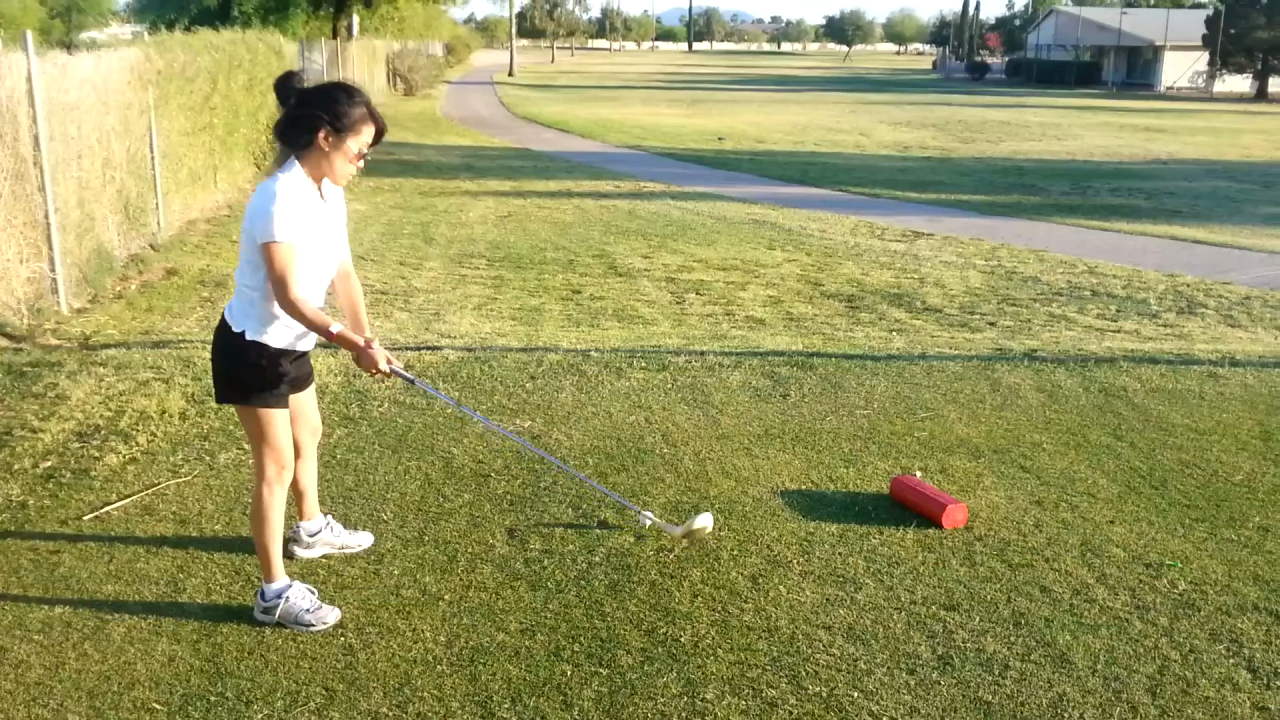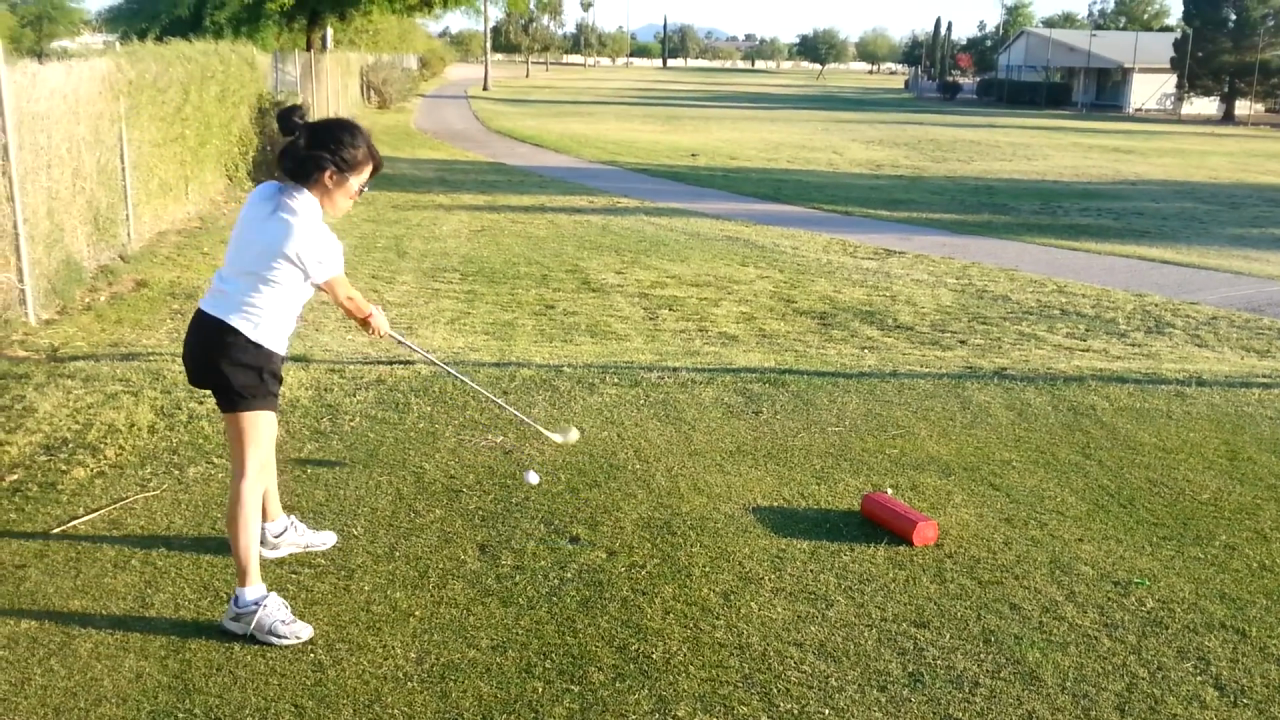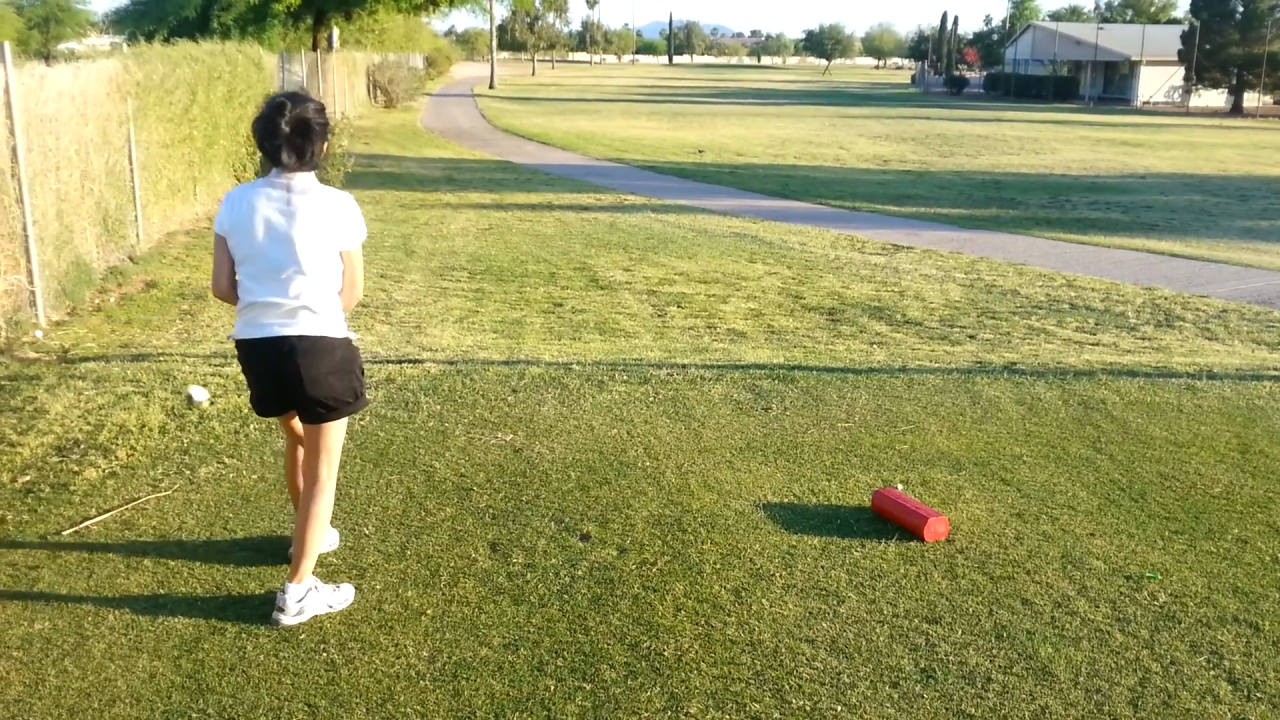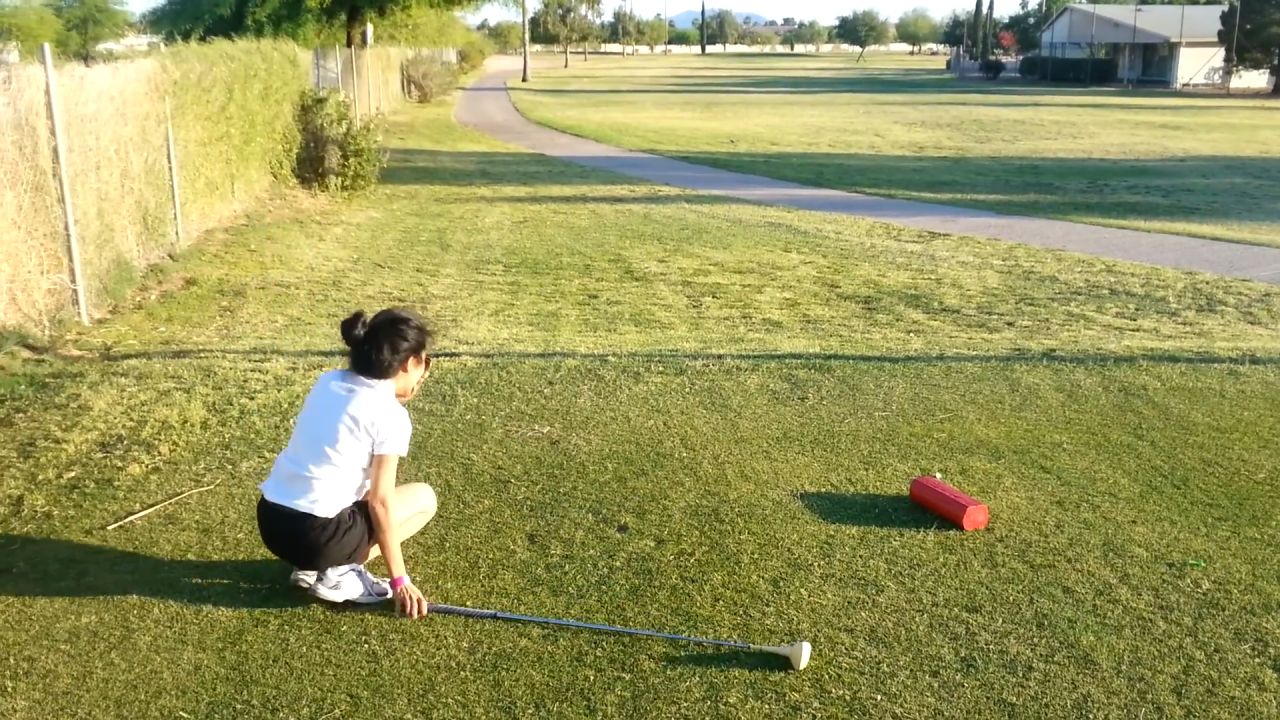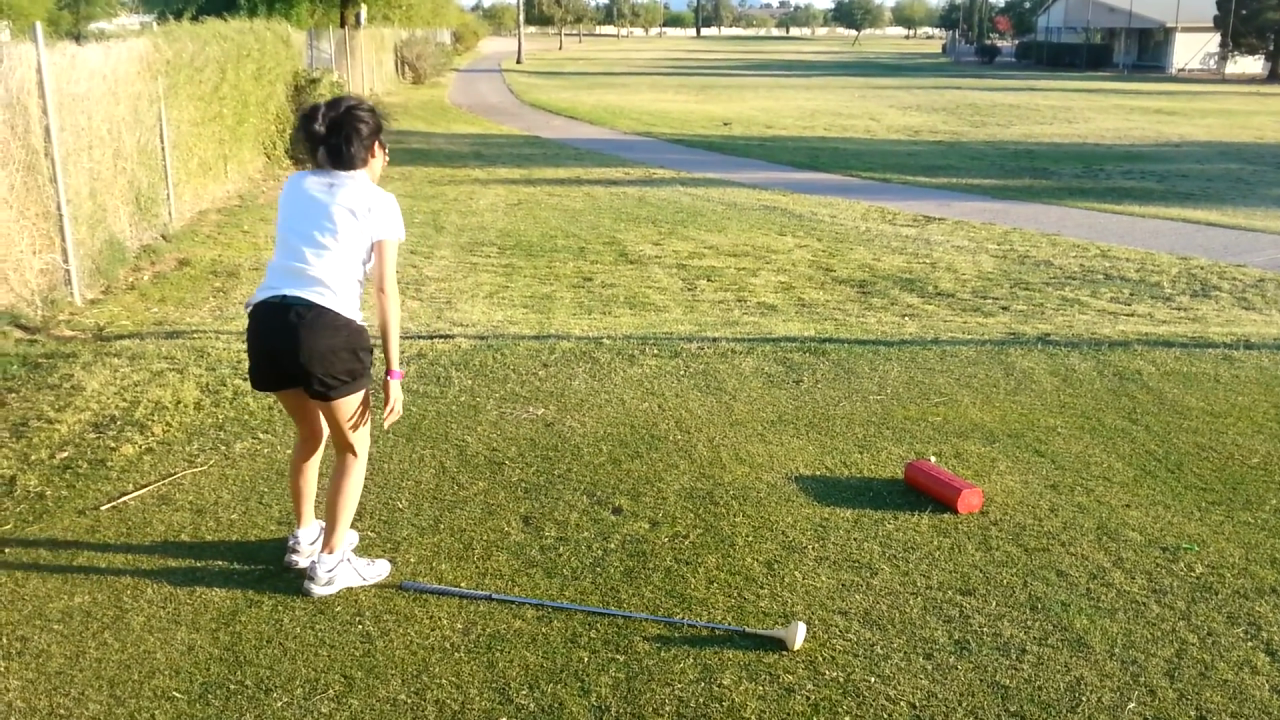
dt=1s
person 1, frame 1
left shoulder: (329, 194)
right shoulder: (280, 199)
left elbow: (343, 273)
right elbow: (289, 298)
left wrist: (364, 331)
right wrist: (352, 342)
left hip: (289, 346)
right hip: (253, 347)
left knee: (307, 437)
right knee: (276, 465)
left ankle: (311, 528)
right ankle: (275, 592)
person 1, frame 2
left shoulder: (265, 197)
right shoulder: (321, 243)
right elbow: (344, 301)
left wrist: (359, 307)
right wrist: (370, 317)
left hip: (211, 331)
right hip: (244, 348)
left knee: (261, 437)
right knee: (250, 468)
left ankle: (275, 527)
right ankle: (249, 600)
person 1, frame 3
left shoulder: (236, 203)
right shoulder: (337, 206)
left elbow: (222, 287)
right elbow: (351, 294)
left hip: (257, 349)
right hip: (320, 347)
left knee: (298, 439)
right knee: (322, 473)
left ankle: (307, 534)
right ankle: (298, 592)
person 1, frame 4
left shoulder: (329, 382)
right shoulder: (390, 414)
right elbow: (381, 504)
right wrist: (400, 580)
left hip: (271, 519)
right hip: (312, 533)
left knee: (380, 481)
right knee: (423, 499)
left ankle: (313, 565)
right ankle: (343, 575)
person 1, frame 5
left shoulder: (294, 187)
right shoulder: (378, 202)
right elbow: (385, 289)
right wrist: (392, 371)
left hip: (267, 321)
right hip: (326, 328)
left knee: (310, 434)
right knee: (353, 447)
left ankle: (304, 538)
right ankle: (330, 563)
